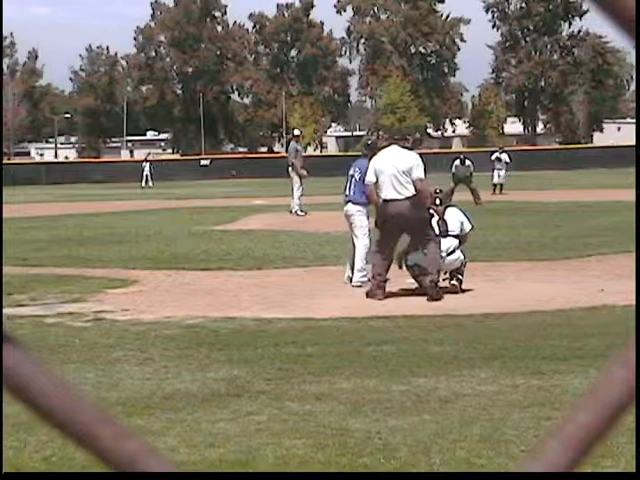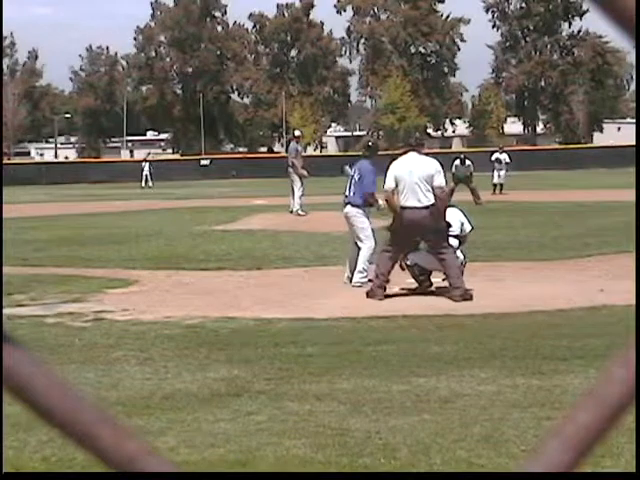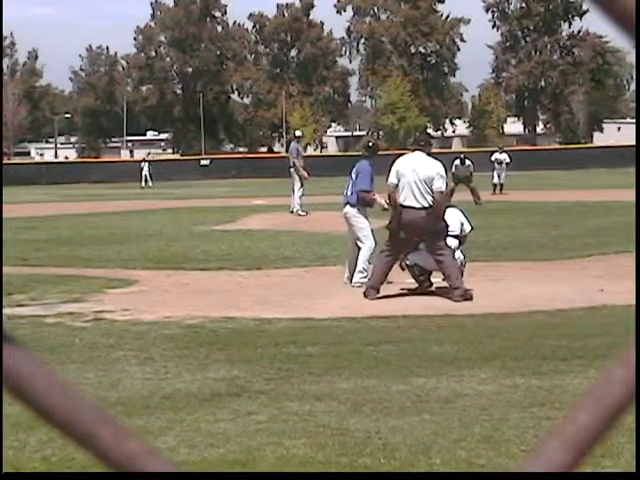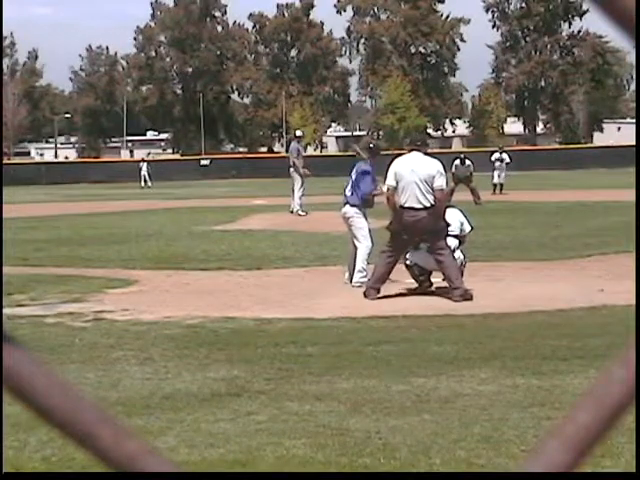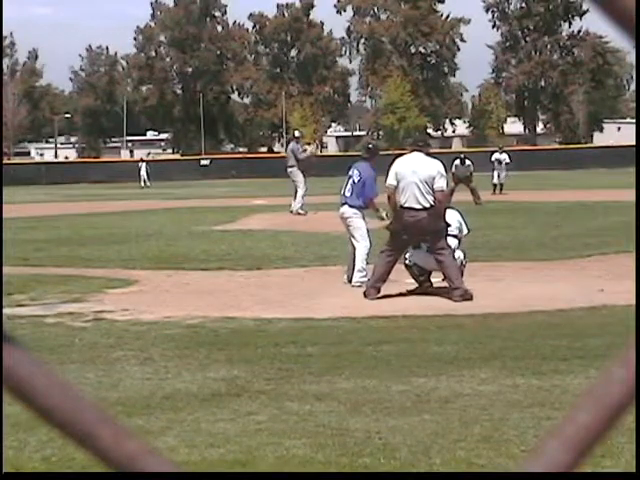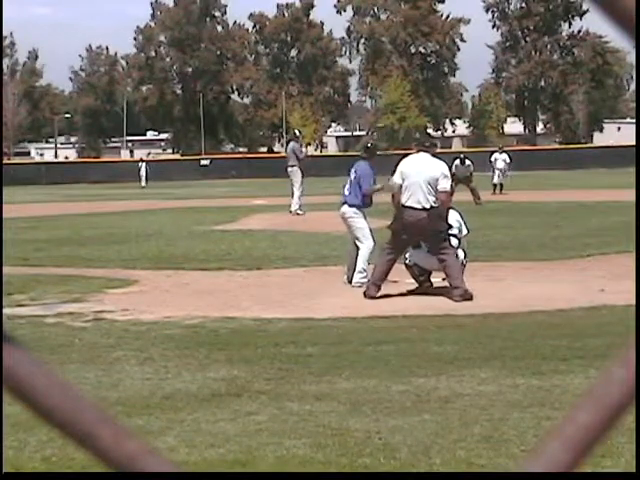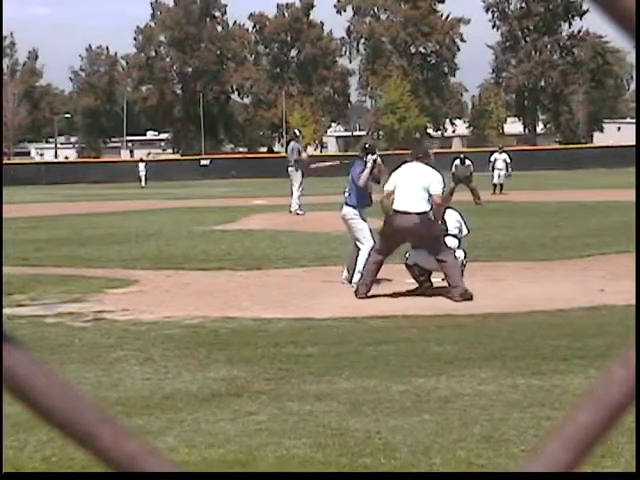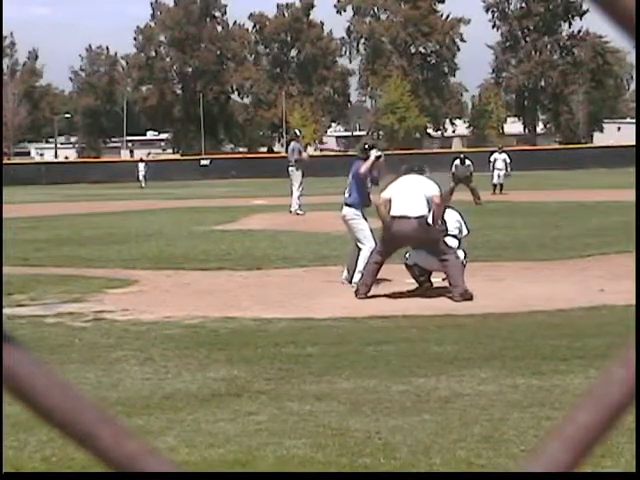
dt=0.4s
person 1, frame 1
left shoulder: (377, 158)
right shoulder: (412, 156)
left elbow: (370, 190)
right elbow: (420, 187)
left wrist: (380, 209)
right wrist: (426, 207)
left hip: (388, 208)
right hip: (411, 206)
left knee: (383, 248)
right knee: (429, 241)
left ankle: (377, 288)
right ankle: (431, 281)
person 1, frame 2
left shoulder: (396, 165)
right shoulder: (432, 163)
left elbow: (389, 196)
right elbow: (440, 194)
left wrist: (398, 215)
right wrist: (440, 217)
left hip: (405, 214)
right hip: (428, 214)
left knee: (390, 251)
right knee: (444, 251)
left ankle: (377, 288)
right ankle: (458, 290)
person 1, frame 3
left shoulder: (400, 162)
right shoulder: (436, 165)
left elbow: (391, 192)
right elbow: (439, 198)
left wrist: (397, 213)
right wrist: (438, 219)
left hip: (404, 214)
right hip: (426, 215)
left knee: (389, 252)
right knee: (443, 253)
left ankle: (372, 289)
right ankle: (458, 291)
person 1, frame 4
left shoulder: (397, 163)
right shoulder: (434, 164)
left elbow: (390, 194)
right elbow: (440, 197)
left wrist: (396, 214)
right wrist: (439, 218)
left hip: (405, 215)
right hip: (428, 215)
left knee: (390, 252)
right knee: (443, 252)
left ankle: (372, 289)
right ankle: (458, 290)
person 1, frame 5
left shoulder: (399, 163)
right shoulder: (435, 164)
left elbow: (390, 193)
right elbow: (440, 198)
left wrist: (397, 215)
right wrist: (439, 218)
left hip: (405, 215)
right hip: (428, 216)
left knee: (389, 252)
right knee: (443, 252)
left ankle: (372, 289)
right ankle: (458, 290)
person 1, frame 6
left shoulder: (405, 162)
right shoulder: (440, 166)
left elbow: (395, 193)
right elbow: (443, 199)
left wrist: (399, 214)
right wrist: (442, 218)
left hip: (406, 214)
right hip: (429, 216)
left knee: (390, 251)
right knee: (446, 252)
left ankle: (372, 288)
right ankle: (459, 290)
person 1, frame 7
left shoulder: (399, 171)
right shoulder: (433, 174)
left elbow: (385, 197)
right elbow: (438, 202)
left wrist: (391, 218)
right wrist: (436, 222)
left hip: (398, 219)
right hip: (421, 220)
left knee: (378, 252)
right knee: (445, 253)
left ankle: (362, 289)
right ankle: (458, 291)
person 1, frame 8
left shoulder: (396, 182)
right shoulder: (428, 182)
left elbow: (380, 204)
right elbow: (437, 202)
left wrist: (388, 225)
right wrist: (435, 225)
left hip: (396, 226)
right hip: (419, 225)
left knee: (379, 254)
right knee: (448, 254)
left ankle: (362, 290)
right ankle: (459, 291)
person 2, frame 1
left shoulder: (355, 164)
right shoulder: (369, 166)
left hip: (349, 206)
right hip: (358, 208)
left knee: (356, 242)
right knee: (363, 243)
left ankle: (350, 275)
right ankle: (359, 278)
person 2, frame 2
left shoulder: (357, 165)
right shoulder: (369, 168)
right elbow: (368, 195)
left wrist: (374, 200)
right wrist: (379, 203)
left hip: (349, 208)
right hip: (358, 210)
left knee: (357, 243)
right knee: (368, 244)
left ankle: (350, 275)
right ankle: (359, 279)
person 2, frame 3
left shoulder: (360, 165)
right shoulder: (366, 167)
right elbow: (362, 193)
left wrist: (375, 198)
right wrist: (378, 201)
left hip: (350, 208)
right hip: (356, 210)
left knee: (356, 244)
right knee: (368, 243)
left ankle: (350, 276)
right ankle: (359, 279)
person 2, frame 4
left shoulder: (360, 165)
right shoulder: (366, 169)
left elbow: (369, 187)
right elbow: (366, 193)
left wrist: (380, 189)
right wrist: (382, 191)
left hip: (349, 208)
right hip: (356, 210)
left knee: (357, 243)
right knee: (365, 244)
left ankle: (350, 276)
right ankle: (359, 279)
person 2, frame 5
left shoulder: (355, 166)
right shoulder: (369, 172)
right elbow: (368, 199)
right wrist: (379, 212)
left hip: (345, 208)
right hip: (354, 211)
left knee: (356, 243)
right knee: (363, 244)
left ankle: (350, 275)
right ankle: (358, 279)
person 2, frame 6
left shoulder: (357, 165)
right shoulder: (366, 168)
right elbow: (368, 190)
left wrist: (379, 186)
right wrist: (383, 186)
left hip: (347, 208)
right hip: (354, 210)
left knee: (357, 243)
right knee: (367, 243)
left ankle: (350, 276)
right ankle: (359, 279)
person 2, frame 7
left shoulder: (363, 166)
right shoulder: (359, 166)
left elbow: (377, 179)
right elbow: (361, 183)
left wrist: (378, 165)
right wrist: (369, 165)
left hip: (352, 210)
right hip: (354, 211)
left knee: (359, 243)
right knee: (367, 244)
left ankle: (348, 276)
right ankle: (358, 279)
person 2, frame 8
left shoulder: (363, 165)
right shoulder: (358, 164)
left elbow: (376, 181)
right elbow: (362, 172)
left wrist: (380, 164)
right wrist: (372, 158)
left hip: (353, 211)
right hip: (354, 211)
left knee: (360, 244)
right knee: (369, 245)
left ankle: (348, 276)
right ankle: (358, 279)
